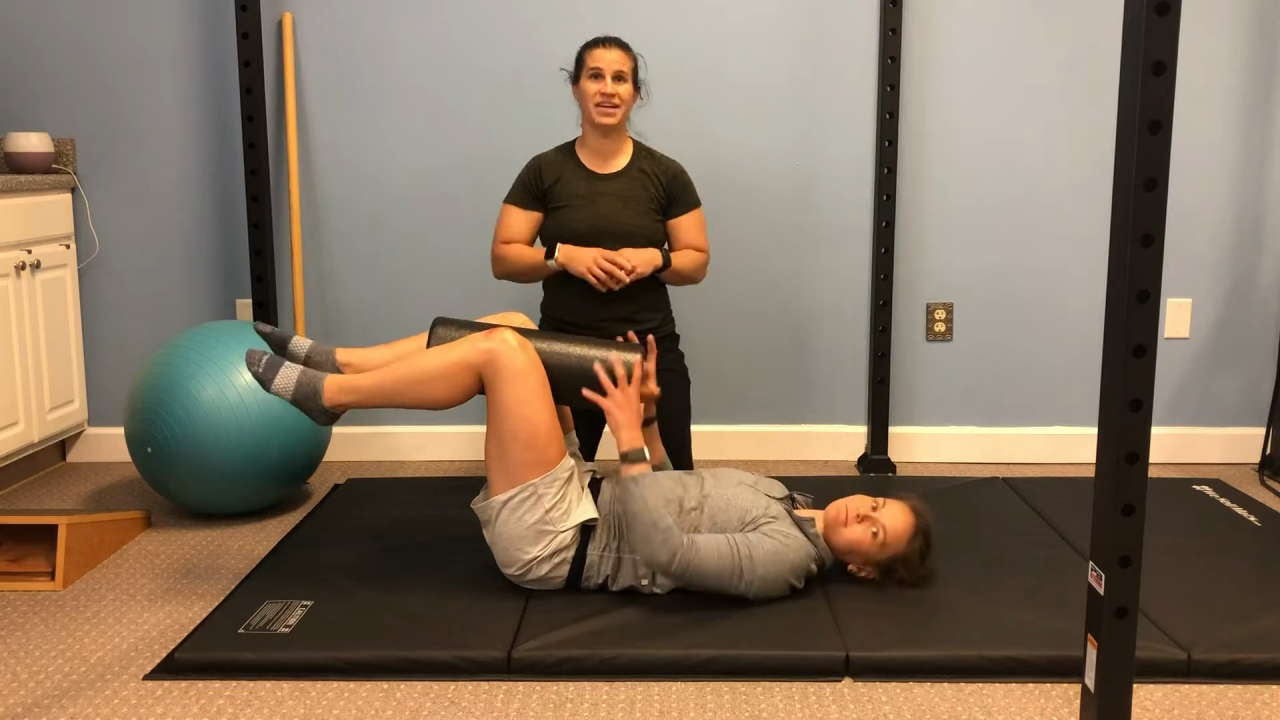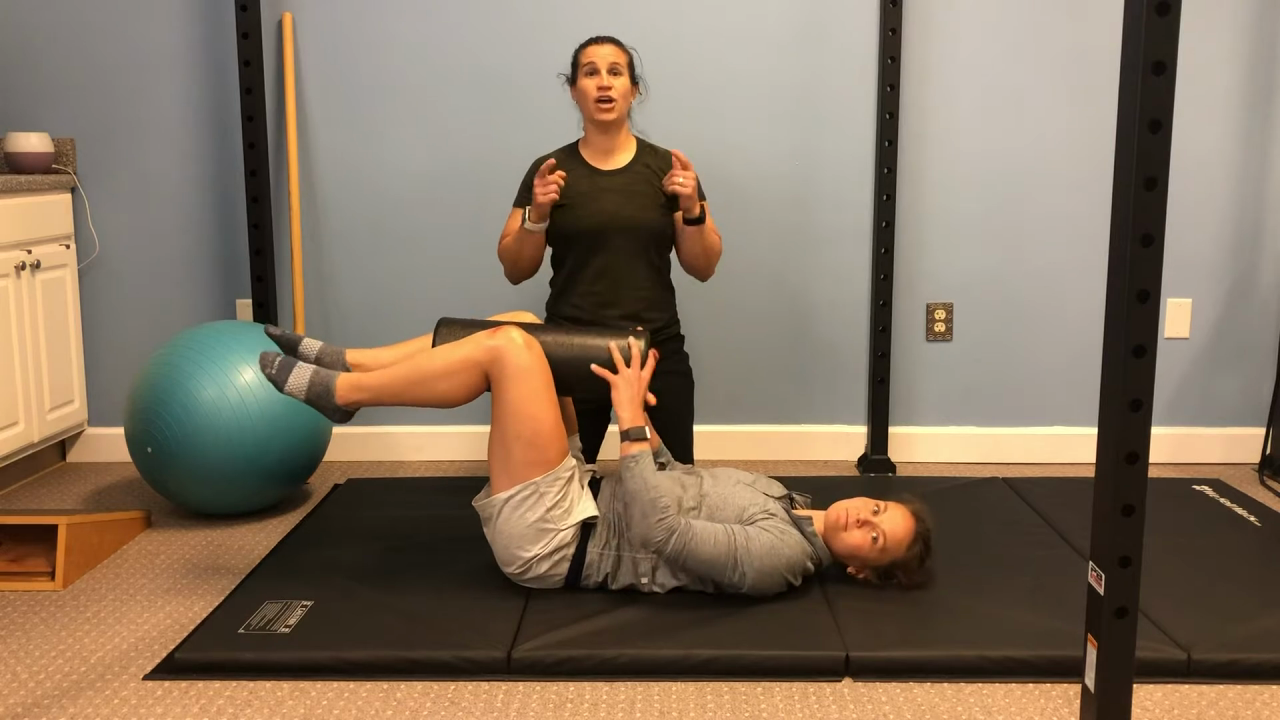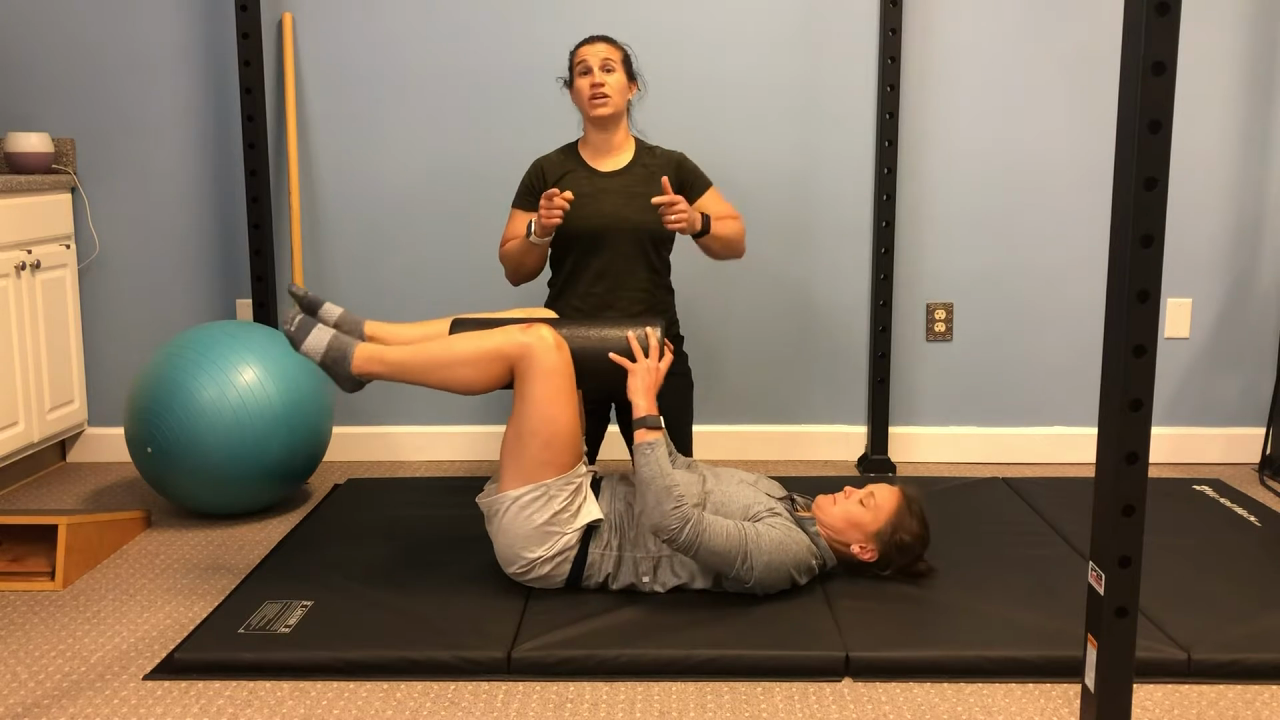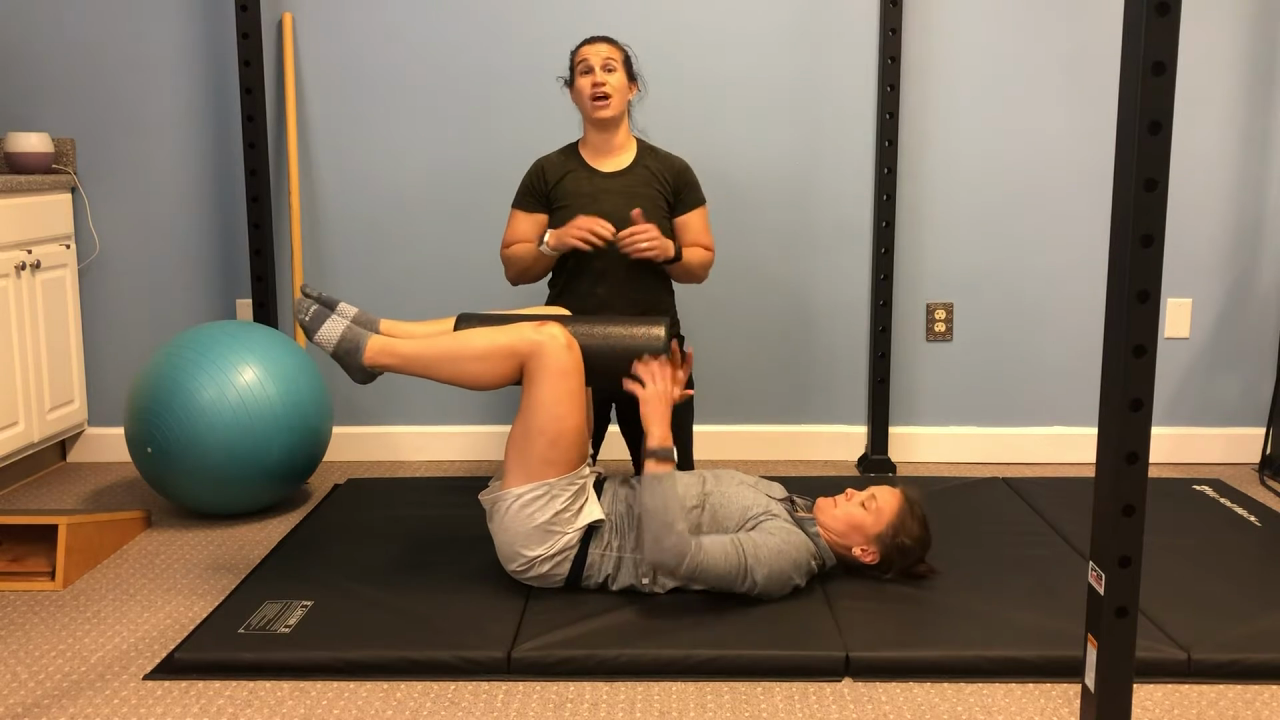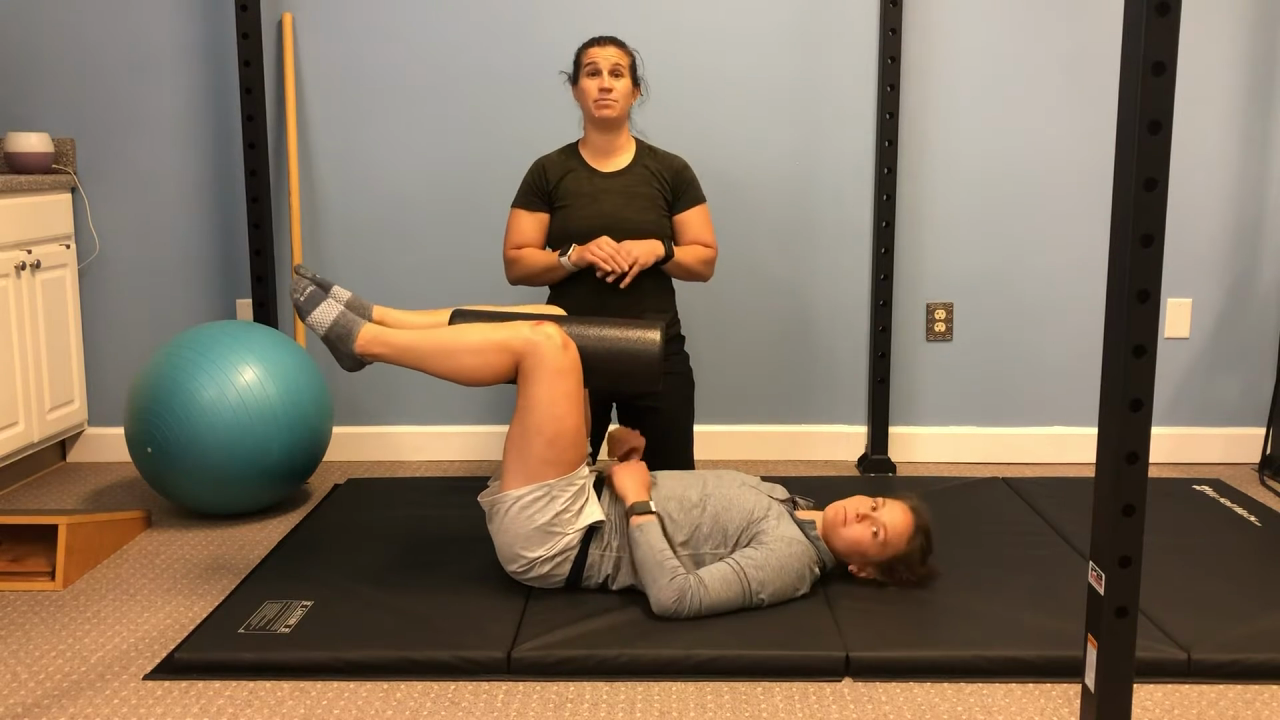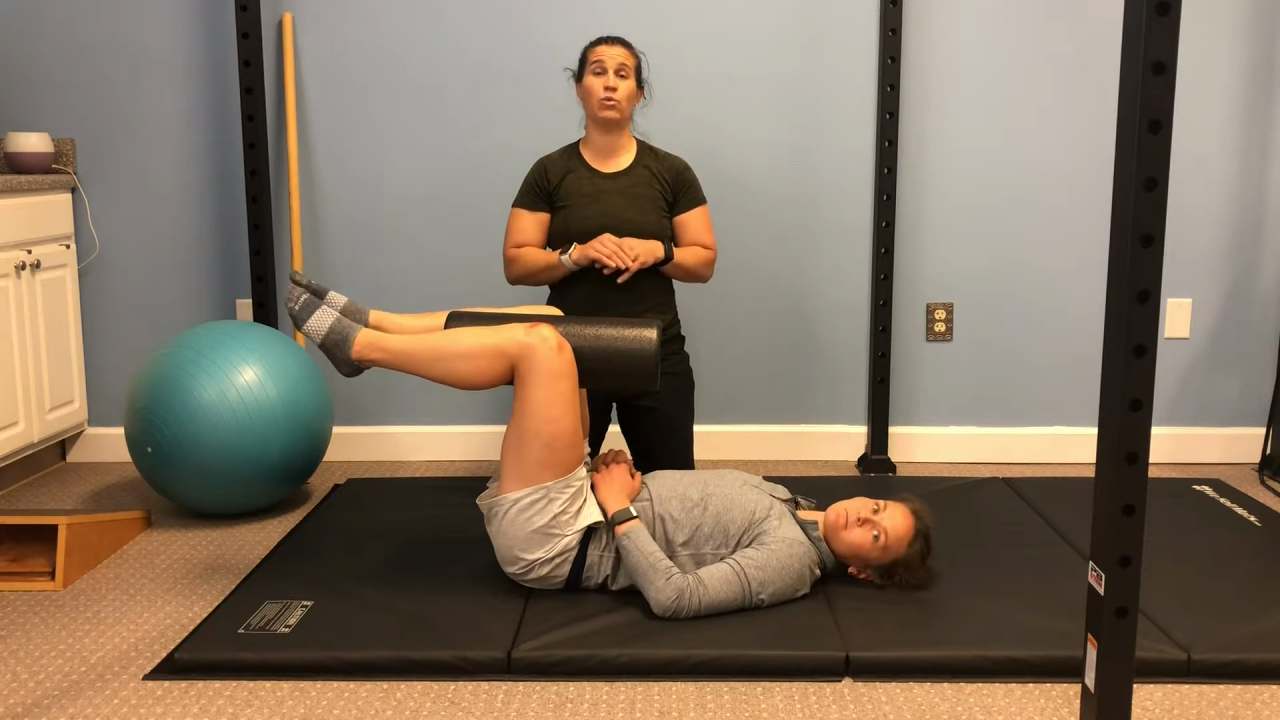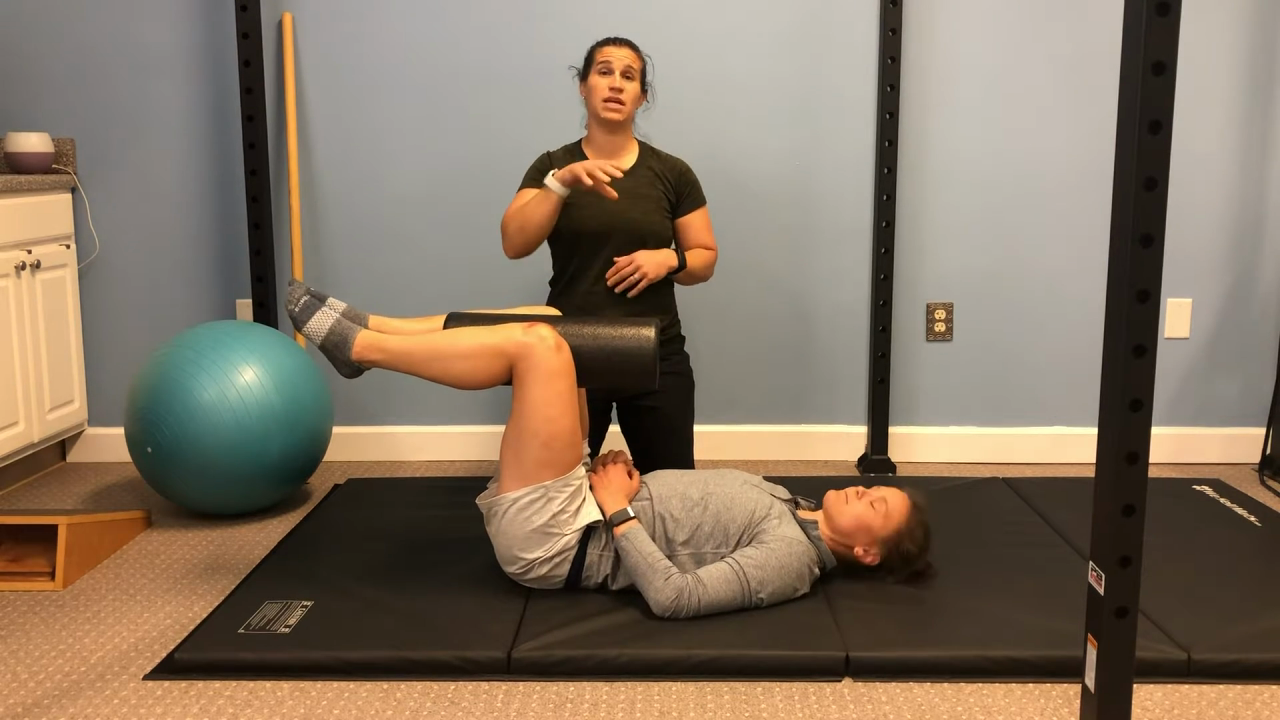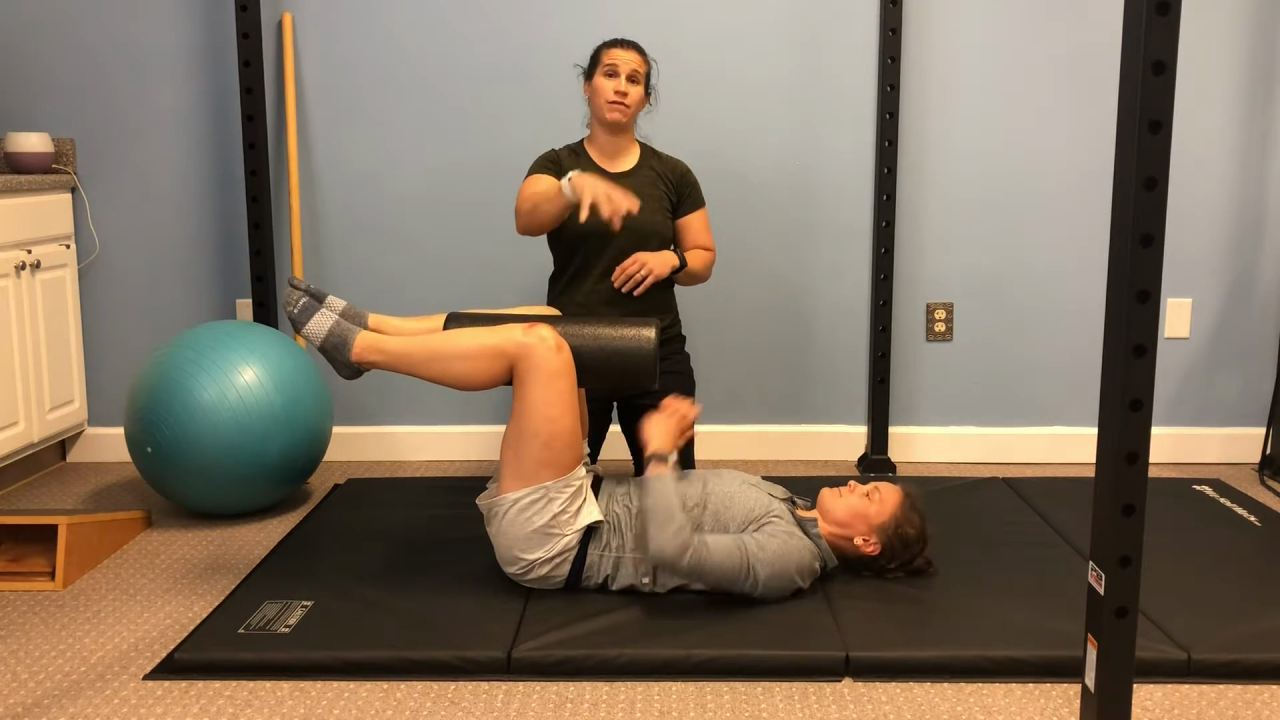
dt=0.5s
person 1, frame 1
left shoulder: (785, 558)
right shoulder: (788, 505)
left elbow: (663, 551)
left wrist: (627, 436)
right wrist: (646, 416)
left hip: (549, 542)
right hip: (581, 499)
left knee: (502, 350)
right knee: (514, 325)
left ankle: (323, 394)
right ankle: (333, 362)
person 1, frame 2
left shoulder: (779, 557)
right shoulder: (791, 507)
left elbow: (659, 531)
left wrist: (627, 418)
right wrist: (642, 416)
left hip: (547, 540)
right hip: (584, 497)
left knee: (508, 348)
right knee: (520, 325)
left ankle: (335, 390)
right ankle: (342, 363)
person 1, frame 3
left shoulder: (785, 554)
right shoulder: (787, 506)
left elbow: (671, 521)
left wrist: (642, 408)
right wrist: (649, 402)
left hip: (548, 541)
right hip: (586, 502)
left knee: (538, 346)
right knee: (543, 323)
left ankle: (351, 359)
right ankle: (359, 332)
person 1, frame 4
left shoulder: (786, 555)
right shoulder: (787, 507)
left elbow: (669, 550)
left wrist: (657, 432)
right wrist: (663, 408)
left hip: (549, 540)
right hip: (590, 501)
left knee: (548, 343)
right knee: (553, 321)
left ankle: (366, 351)
right ankle: (370, 330)
person 1, frame 5
left shoulder: (791, 561)
right shoulder: (785, 504)
left elbow: (675, 597)
left wrist: (636, 502)
right wrist: (634, 463)
left hip: (551, 541)
right hip: (586, 504)
left knee: (544, 343)
right knee: (548, 319)
left ankle: (360, 340)
right ankle: (366, 316)
person 1, frame 6
left shoulder: (792, 561)
right shoulder: (786, 504)
left elbow: (675, 595)
left wrist: (620, 510)
right wrist: (625, 477)
left hip: (552, 541)
right hip: (588, 506)
left knee: (537, 344)
right knee: (545, 319)
left ankle: (357, 346)
right ankle: (365, 321)
person 1, frame 7
left shoulder: (790, 559)
right shoulder: (784, 505)
left elbow: (673, 596)
left wrist: (618, 511)
right wrist: (624, 482)
left hip: (551, 539)
right hip: (587, 508)
left knee: (536, 344)
right knee: (544, 324)
left ankle: (357, 346)
right ankle: (366, 325)
person 1, frame 8
left shoulder: (790, 557)
right shoulder: (784, 508)
left elbow: (670, 548)
left wrist: (657, 450)
right wrist: (664, 443)
left hip: (550, 541)
right hip: (588, 500)
left knee: (538, 346)
right knee: (545, 320)
left ankle: (357, 348)
right ankle: (363, 325)
person 2, frame 1
left shoulder: (666, 174)
right shoulder: (544, 170)
left elbow: (696, 262)
right elbow: (503, 258)
left wrist: (656, 259)
right wrist: (563, 256)
person 2, frame 2
left shoulder: (668, 167)
right shoulder: (550, 170)
left elbow: (704, 267)
right elbow: (514, 270)
left wrist: (692, 208)
right wrist: (538, 214)
left hip: (657, 353)
person 2, frame 3
left shoulder: (670, 167)
right shoulder: (547, 171)
left elbow: (735, 241)
right elbow: (514, 270)
left wrist: (695, 224)
right wrist: (541, 231)
person 2, frame 4
left shoulder: (671, 171)
right shoulder: (547, 172)
left elbow: (701, 265)
right elbow: (514, 269)
left wrist: (667, 250)
right wrist: (555, 240)
person 2, frame 5
left shoulder: (670, 171)
right shoulder: (547, 172)
left elbow: (704, 261)
right elbow: (516, 264)
left wrist: (657, 251)
right wrist: (574, 256)
left hip: (656, 356)
person 2, frame 6
left shoulder: (671, 171)
right shoulder: (549, 172)
left elbow: (704, 261)
right elbow: (515, 264)
left wrist: (657, 252)
right wrist: (576, 255)
left hip: (657, 356)
person 2, frame 7
left shoulder: (672, 173)
right shoulder: (553, 166)
left elbow: (705, 258)
right elbow: (514, 243)
left wrist: (670, 260)
right wrist: (564, 179)
left hip: (657, 356)
person 2, frame 8
left shoulder: (672, 173)
right shoulder: (556, 164)
left elbow: (703, 258)
right elbow: (527, 218)
left wrist: (671, 261)
right wrist: (578, 184)
left hip: (657, 356)
